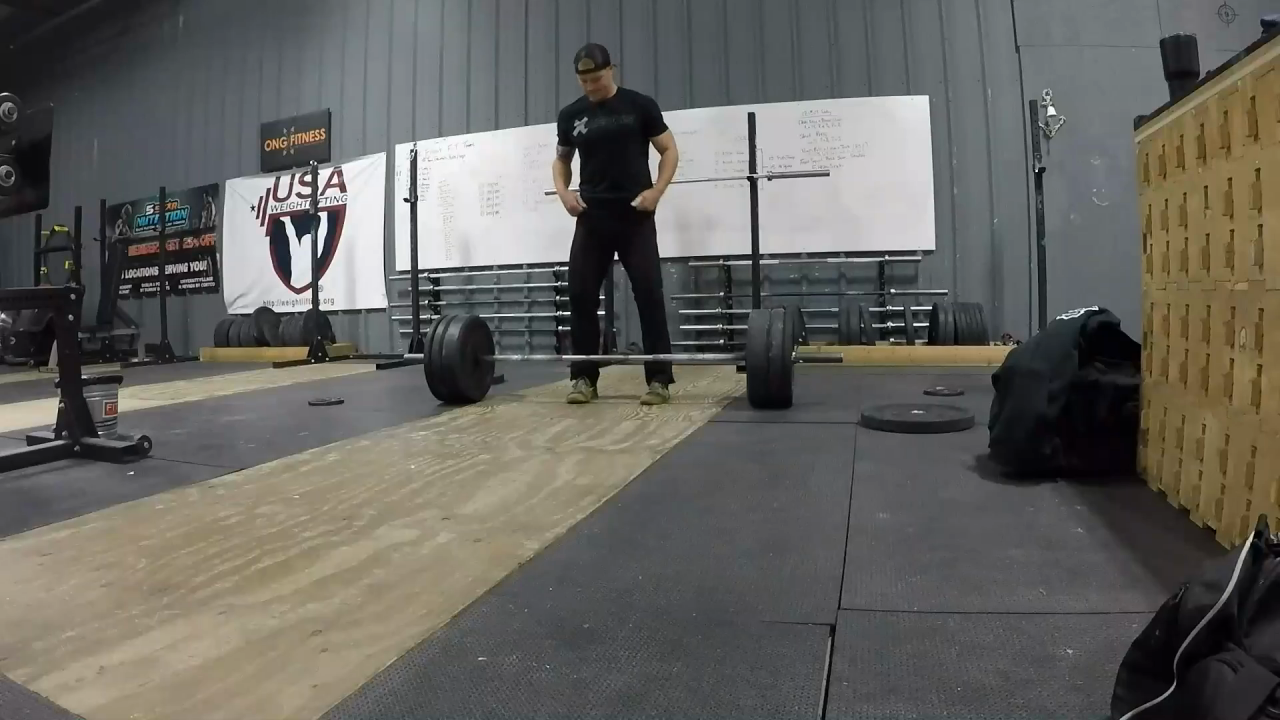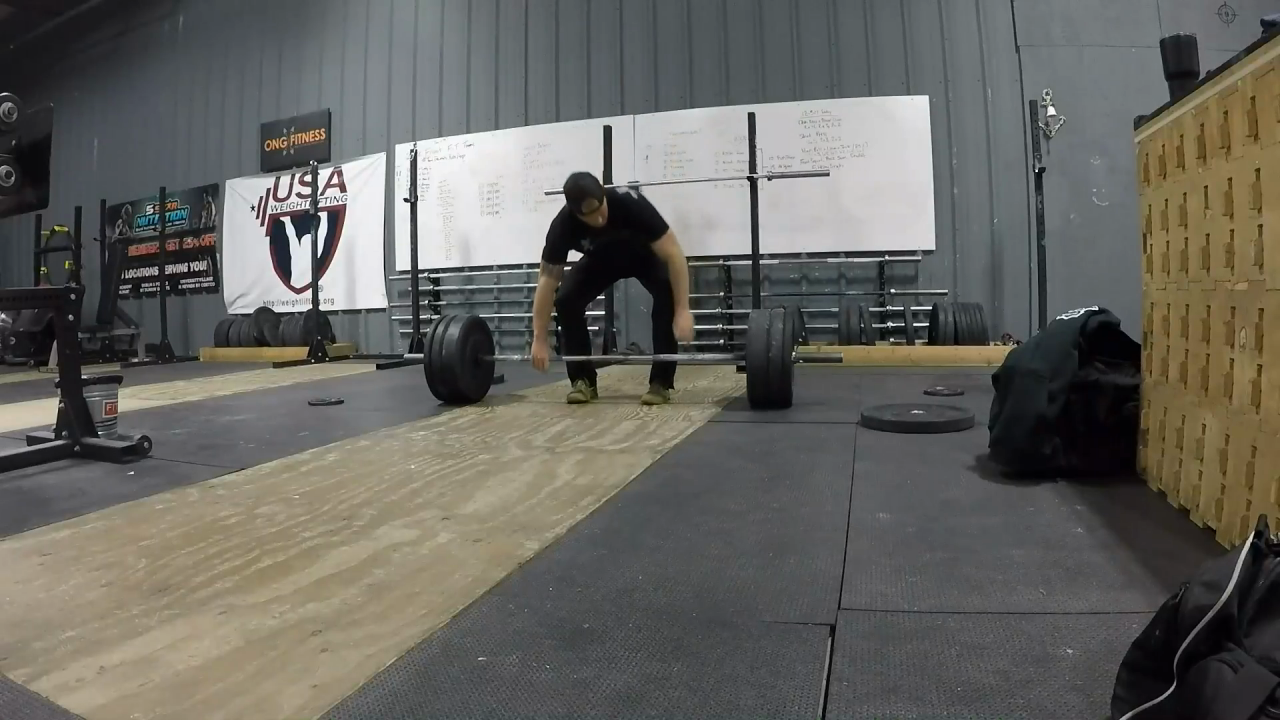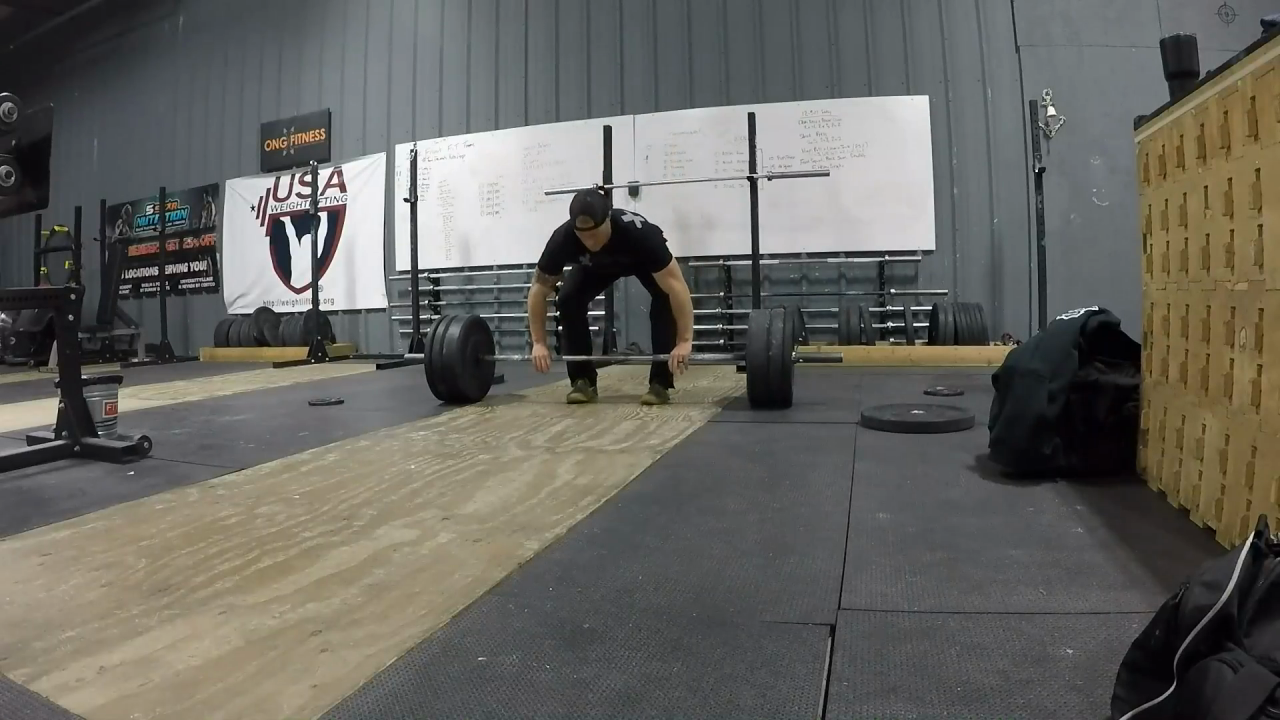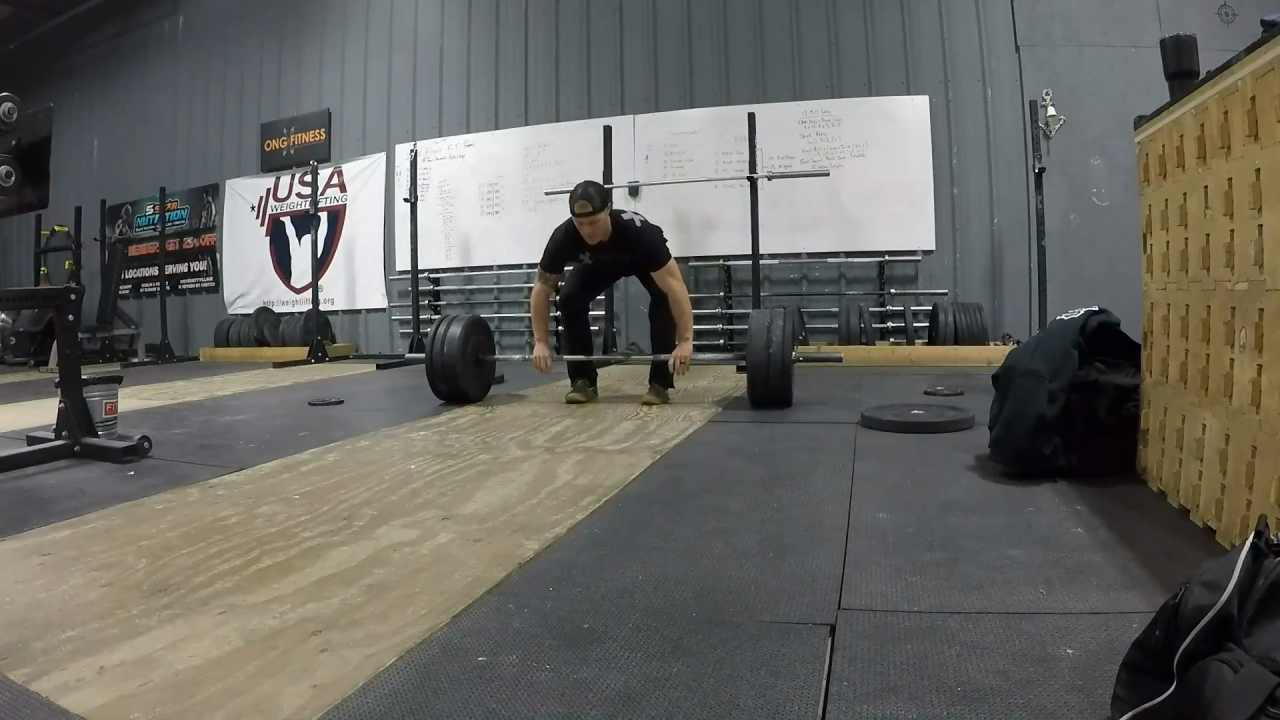
dt=0.7s
person 1, frame 1
left shoulder: (639, 106)
right shoulder: (570, 115)
left elbow: (668, 150)
right elbow: (561, 161)
left wrist: (657, 189)
right wrist: (564, 192)
left hip: (636, 217)
right hip: (591, 218)
left knee: (648, 294)
right knee: (580, 295)
left ankle: (659, 379)
right ankle: (584, 378)
person 1, frame 2
left shoulder: (631, 204)
right shoulder: (562, 226)
left elbow: (672, 254)
right elbow: (547, 281)
left wrist: (683, 311)
right wrist: (540, 341)
left hip: (644, 257)
right hip: (599, 261)
left knee: (666, 298)
right knee: (565, 300)
left ankle: (660, 382)
right ankle: (583, 379)
person 1, frame 3
left shoulder: (638, 232)
right shoulder: (562, 240)
left elbow: (677, 287)
right elbow: (538, 291)
left wrist: (684, 341)
right wrist: (539, 343)
left hip: (642, 259)
right hip: (596, 265)
left knee: (665, 296)
right knee: (568, 299)
left ankle: (660, 383)
right ankle: (583, 380)
person 1, frame 4
left shoulder: (638, 231)
right shoulder: (563, 238)
left elbow: (675, 287)
right elbow: (541, 290)
left wrist: (685, 342)
right wrist: (541, 342)
left hip: (642, 259)
right hip: (597, 264)
left knee: (663, 297)
right knee: (569, 298)
left ankle: (660, 383)
right ankle: (583, 380)
